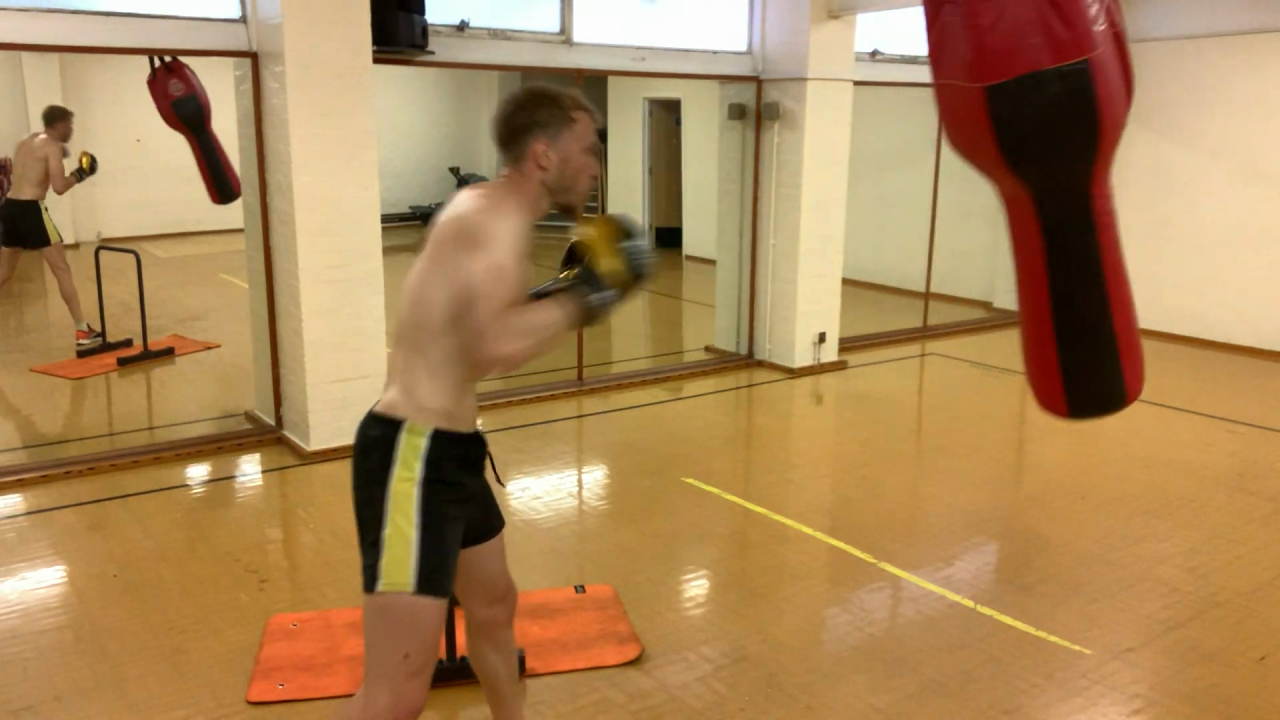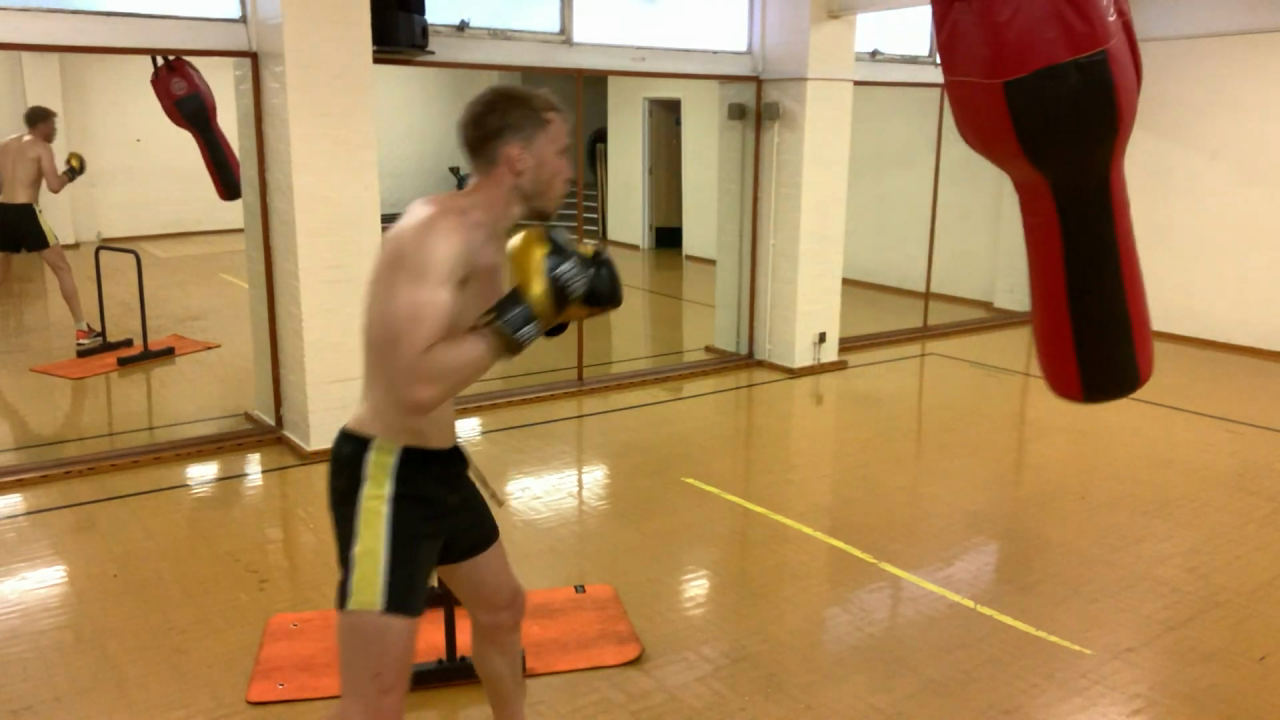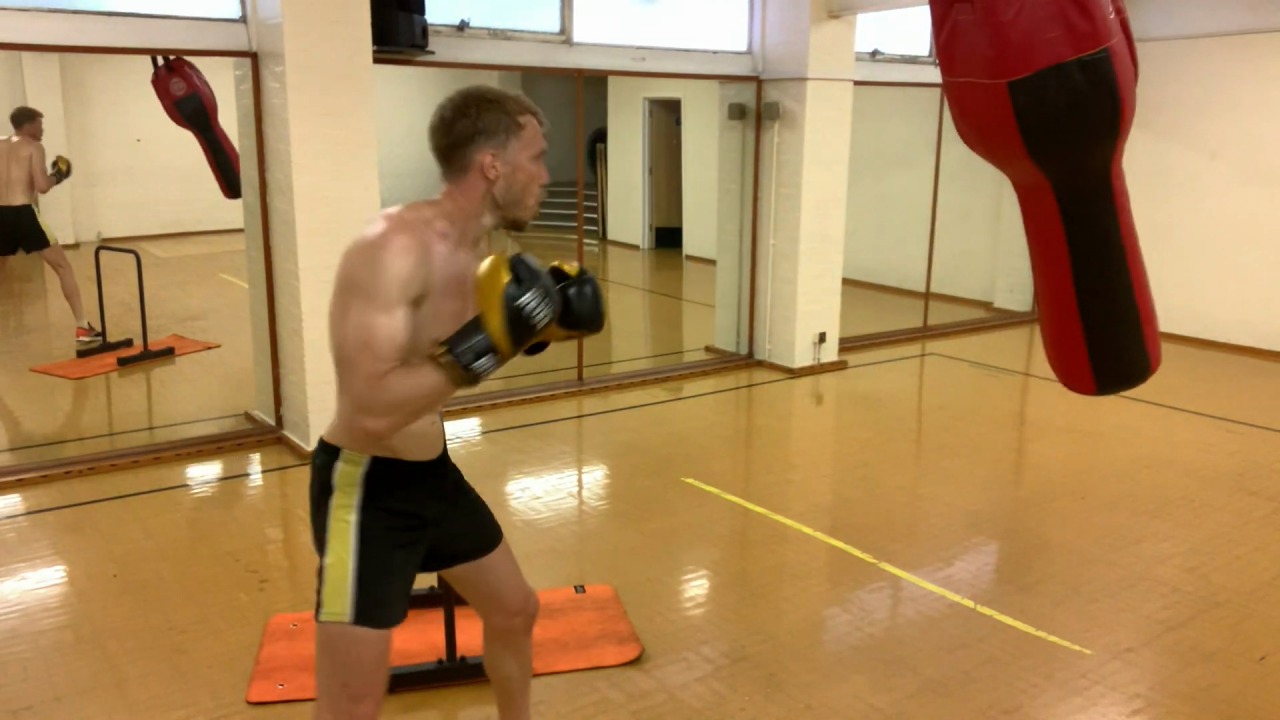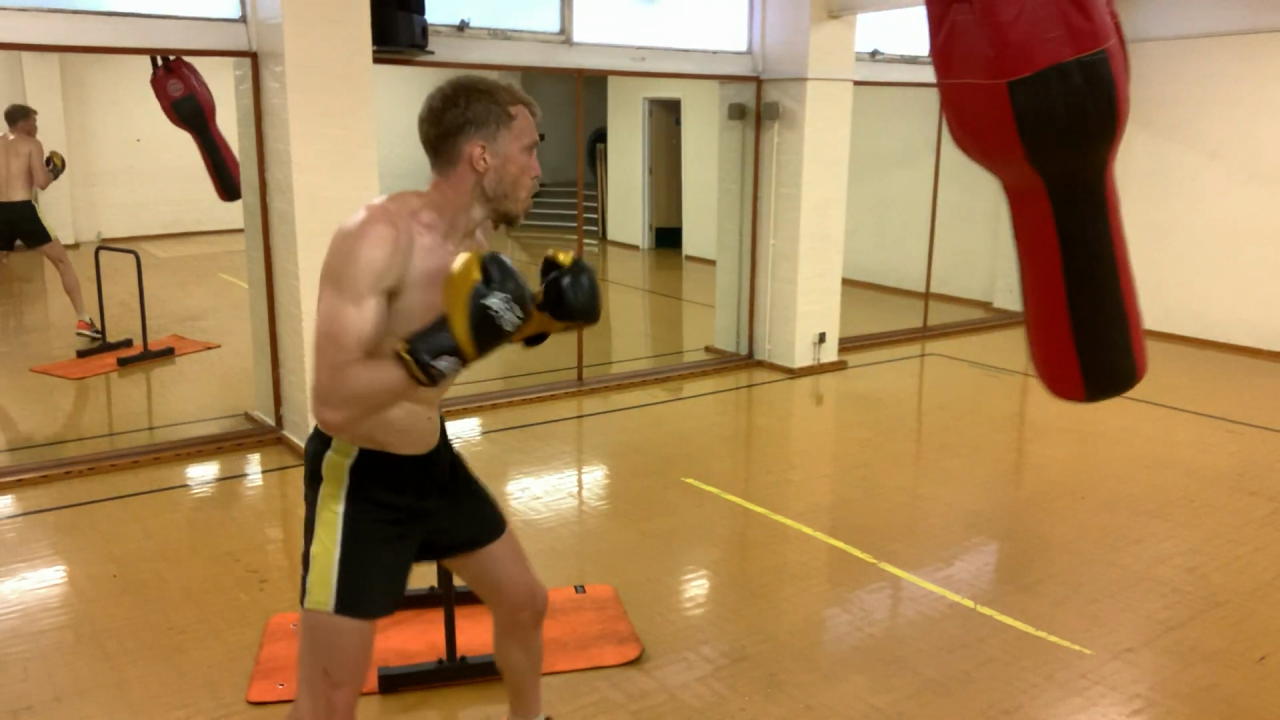
dt=0.1s
person 1, frame 1
left shoulder: (480, 210)
right shoulder: (499, 211)
right elbow: (499, 346)
left wrist: (568, 285)
right wrist: (593, 288)
left hip: (445, 449)
right hip: (414, 456)
left knee: (495, 601)
person 1, frame 2
left shoulder: (497, 235)
right shoulder: (438, 230)
right elbow: (418, 383)
left wrist: (559, 305)
right wrist: (523, 312)
left hip: (442, 463)
right hip: (388, 474)
left knee: (501, 605)
person 1, frame 3
left shoulder: (477, 243)
right shoulder: (392, 248)
right elbow: (370, 414)
left wrist: (541, 327)
right wrist: (482, 341)
left hip: (432, 470)
right hip: (365, 486)
left knee: (515, 609)
person 1, frame 4
left shoulder: (478, 233)
right shoulder: (378, 237)
right elbow: (334, 406)
left wrist: (540, 315)
right wrist: (448, 338)
left hip: (434, 461)
right hip: (360, 479)
left knee: (524, 603)
person 2, frame 1
left shoulder: (27, 141)
right shoulder: (52, 146)
right elbow: (59, 187)
right wrist: (80, 173)
right hip: (30, 209)
right knee: (62, 270)
right ankle: (82, 330)
person 2, frame 2
right shoulder: (42, 147)
right elbow: (54, 187)
right wrist: (72, 172)
right hip: (25, 213)
right knee: (63, 270)
right ankle: (82, 330)
person 2, frame 3
right shoulder: (33, 147)
right elbow: (42, 187)
right wrist: (58, 175)
right hip: (23, 214)
right knee: (64, 268)
right ankle: (83, 328)
person 2, frame 4
right shoulder: (31, 144)
right elbow: (41, 183)
right wrist: (56, 170)
right hip: (23, 211)
right knee: (63, 264)
right ankle: (84, 322)
